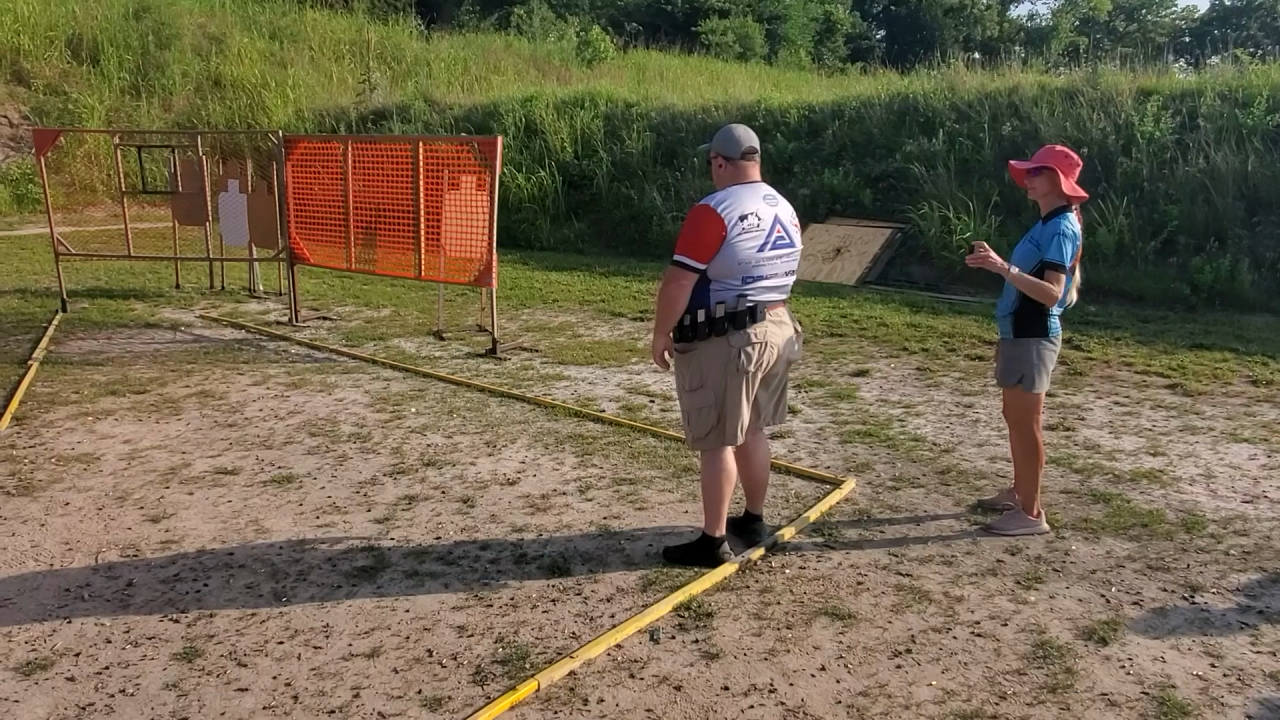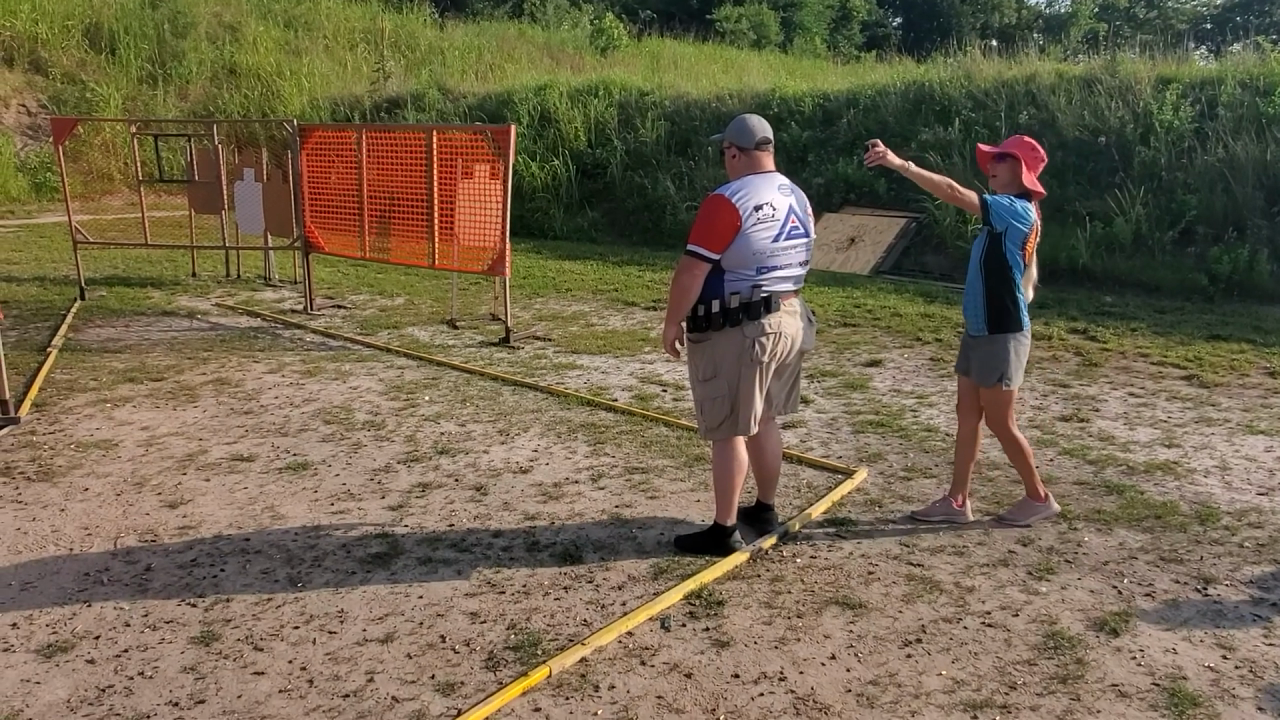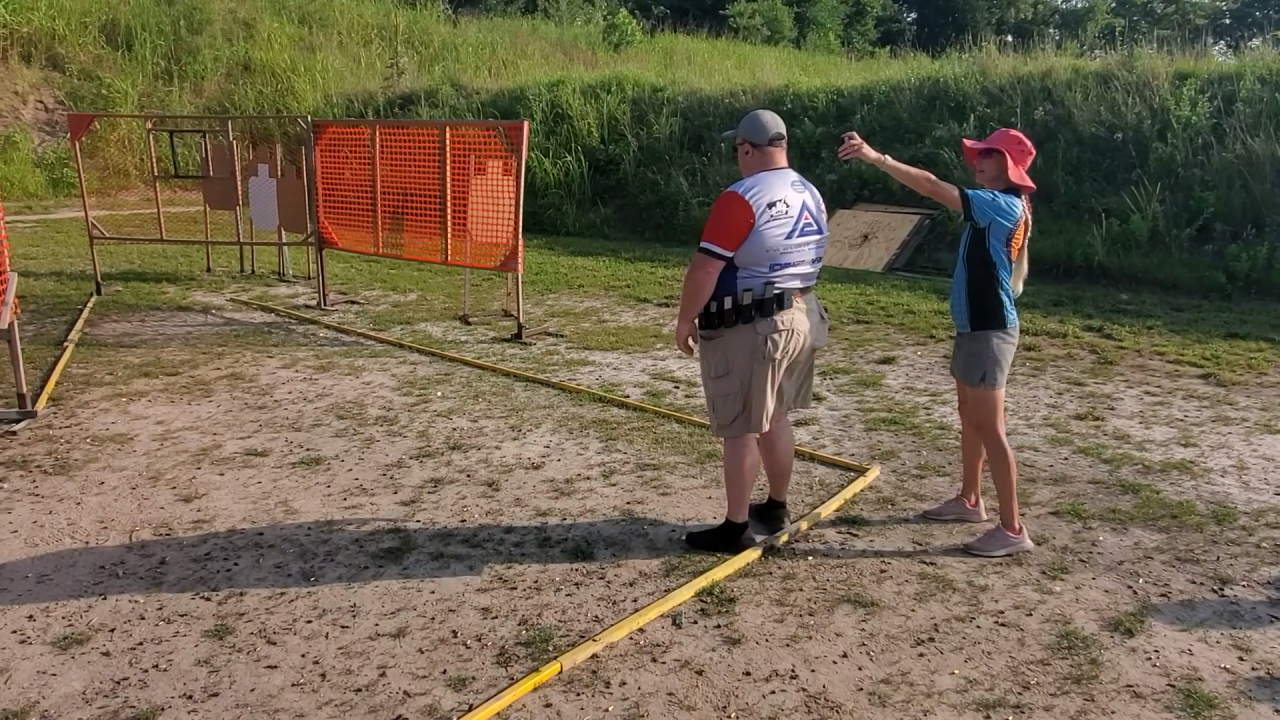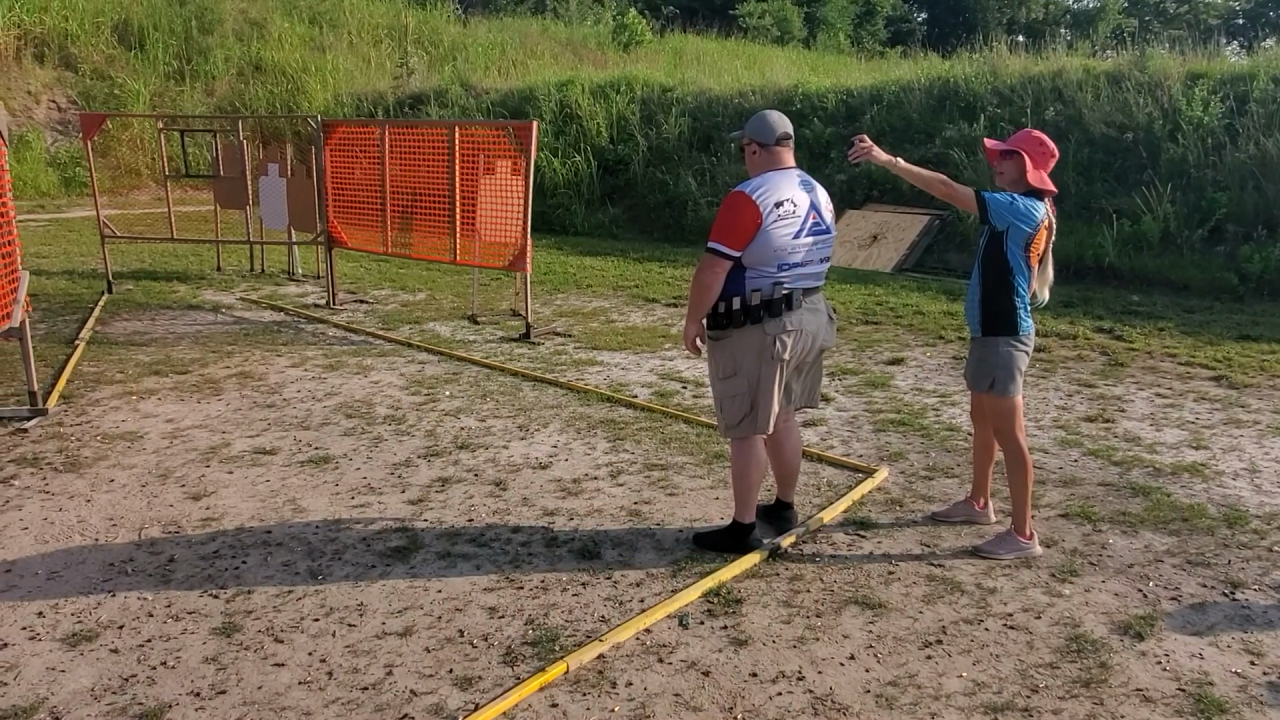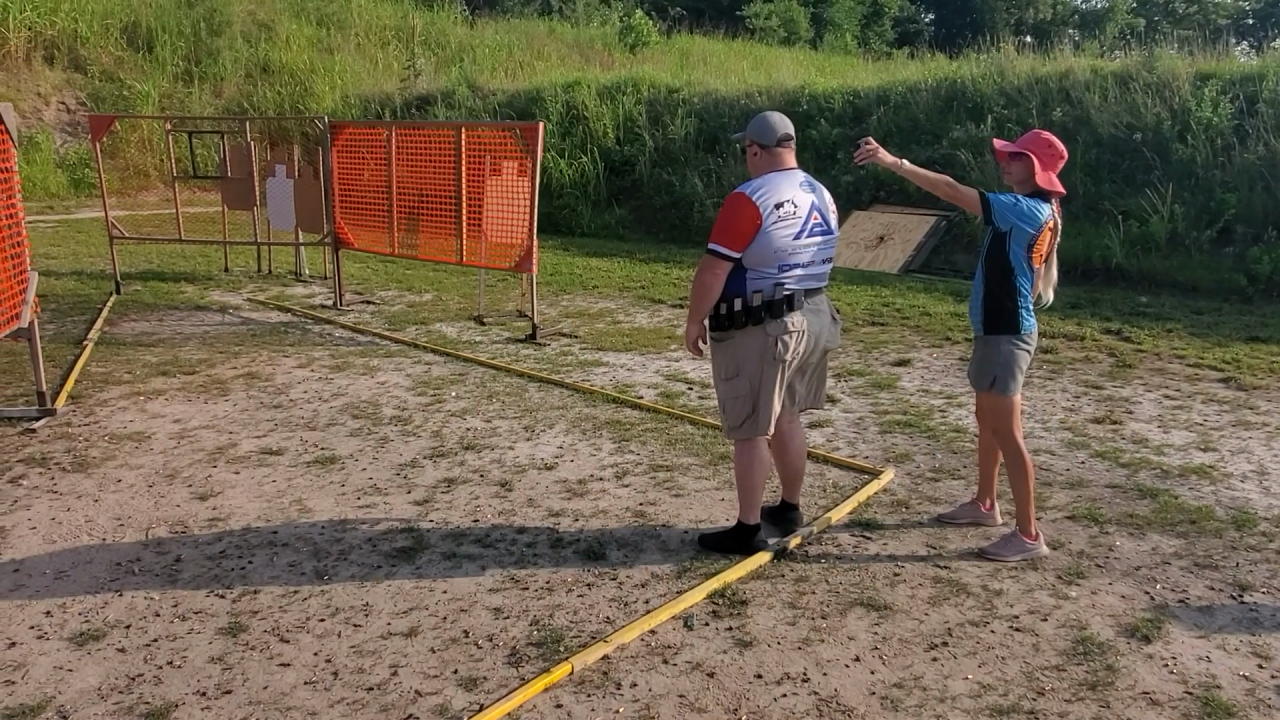
dt=1s
person 1, frame 1
left shoulder: (713, 211)
right shoulder: (785, 210)
left elbow: (678, 281)
left wrist: (661, 334)
left hip: (722, 341)
right hip: (776, 329)
left knee: (717, 442)
right knee: (751, 430)
left ankle: (713, 541)
right ankle: (753, 519)
person 1, frame 2
left shoulder: (728, 201)
right shoulder: (799, 199)
left elbow: (692, 271)
left wrist: (673, 323)
left hip: (736, 330)
right hip: (789, 320)
left knee: (729, 431)
right knee: (763, 420)
left ankle: (724, 531)
right ankle: (765, 510)
person 1, frame 3
left shoulder: (741, 198)
right shoulder: (811, 195)
left elbow: (705, 268)
left wrist: (686, 319)
left hip: (749, 327)
right hip: (802, 316)
left knee: (740, 428)
right knee: (775, 417)
left ankle: (736, 527)
right ankle: (776, 507)
person 1, frame 4
left shoulder: (749, 197)
right shoulder: (819, 194)
left elbow: (713, 268)
left wrist: (694, 320)
left hip: (757, 328)
right hip: (810, 316)
left knee: (747, 429)
right knee: (782, 417)
left ankle: (743, 528)
right ankle: (784, 507)
person 1, frame 5
left shoulder: (749, 199)
right shoulder: (820, 195)
left elbow: (714, 269)
left wrist: (695, 321)
left hip: (758, 329)
right hip: (812, 318)
left knee: (750, 431)
right knee: (786, 418)
left ankle: (748, 530)
right ankle: (789, 509)
person 2, frame 1
left shoulder: (1063, 228)
right shoulder: (1046, 223)
left elbow: (1051, 293)
left wrist: (1003, 267)
right wrist: (996, 263)
left hip: (1034, 338)
right hip: (1019, 334)
left knee: (1027, 425)
right knee: (1014, 419)
left ankle: (1031, 513)
right ankle: (1019, 491)
person 2, frame 2
left shoulder: (1017, 211)
right shoulder: (1005, 213)
left elbow: (953, 193)
left wrist: (899, 163)
left hip: (1002, 335)
right hip: (979, 331)
left knee: (1000, 422)
right knee: (967, 415)
left ankle: (1038, 498)
right ankle: (957, 501)
person 2, frame 3
left shoulder: (1004, 205)
right shoulder: (995, 206)
left elbow: (933, 187)
left wrist: (875, 158)
left hip: (990, 331)
right hip: (974, 327)
left knee: (989, 429)
right knee: (969, 418)
left ankle: (1012, 529)
right ankle: (969, 500)
person 2, frame 4
left shoulder: (1023, 209)
right shoulder: (1021, 209)
left elbow: (947, 190)
left wrist: (887, 160)
left hip: (1004, 335)
right hip: (991, 330)
left knee: (1008, 433)
right knee: (982, 420)
left ankle: (1023, 534)
right ankle: (978, 502)
person 2, frame 5
left shoulder: (1026, 210)
right shoulder: (1032, 210)
left elbow: (952, 191)
left wrist: (893, 162)
left hip: (1006, 333)
right hip: (997, 329)
left knee: (1006, 432)
right knee: (986, 419)
left ankle: (1028, 534)
right ankle: (984, 503)
